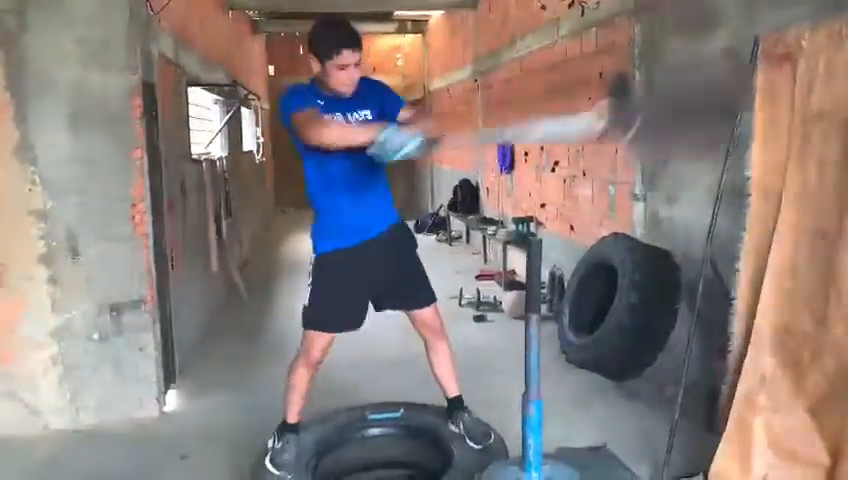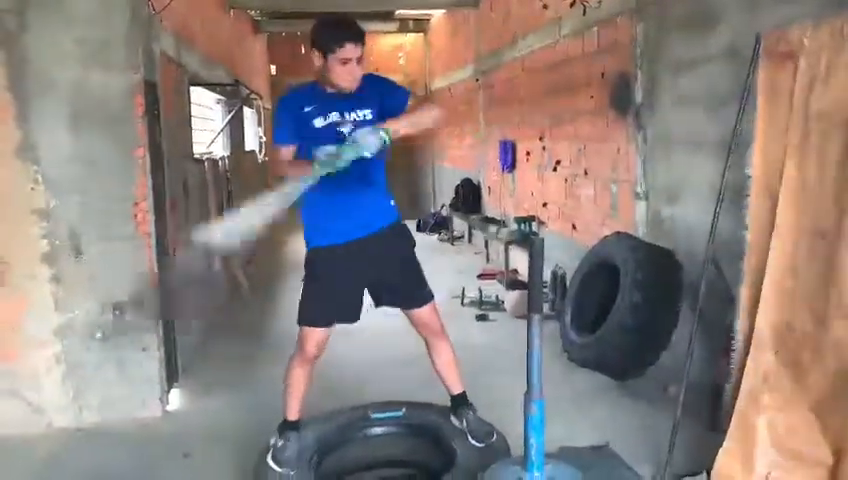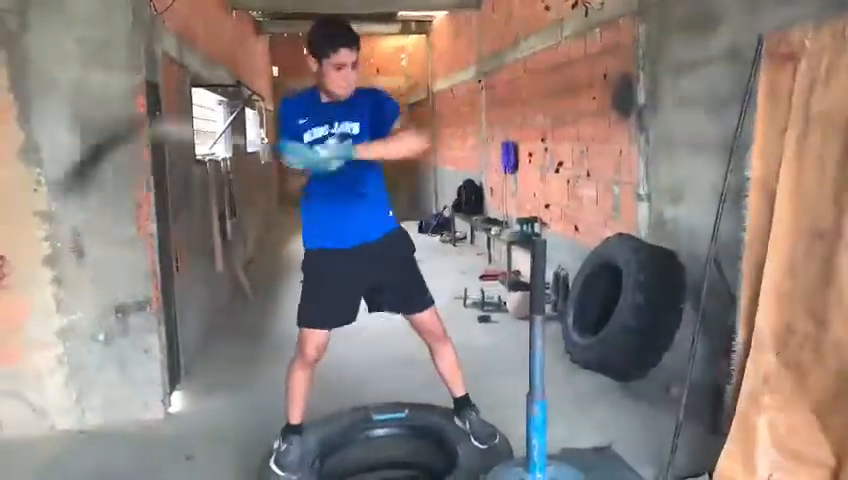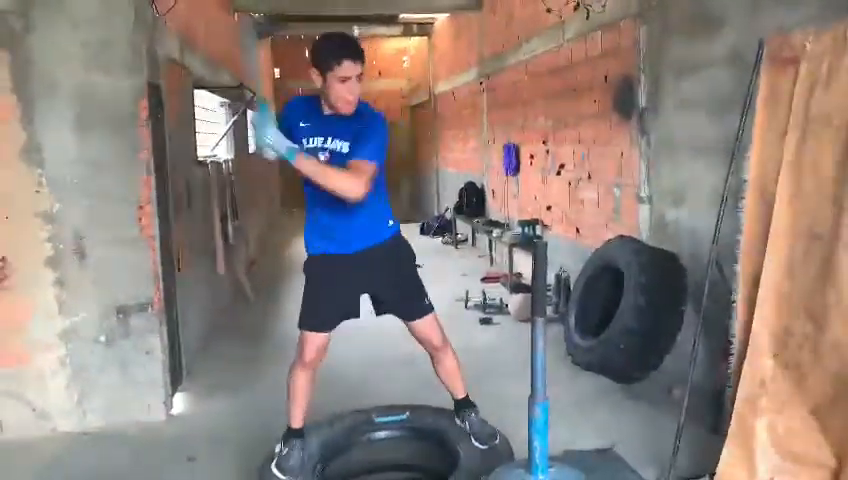
dt=0.1s
person 1, frame 1
left shoulder: (371, 92)
right shoulder: (297, 99)
left elbow: (413, 123)
right elbow: (318, 133)
left wrist: (403, 132)
right wrist: (379, 133)
left hip: (387, 235)
right hip: (337, 247)
left knee: (432, 325)
right knee: (313, 350)
left ankle: (458, 410)
right ankle: (287, 433)
person 1, frame 2
left shoulder: (375, 88)
right shoulder: (293, 105)
left elbow: (431, 114)
right elbow: (285, 169)
left wrist: (382, 133)
right wrist: (320, 163)
left hip: (384, 233)
right hip: (330, 245)
left knee: (431, 325)
right knee: (310, 347)
left ankle: (461, 407)
right ankle: (289, 431)
person 1, frame 3
left shoulder: (374, 102)
right shoulder: (293, 110)
left elbow: (418, 141)
left wrist: (352, 150)
right wrist: (296, 164)
left hip: (383, 240)
right hip: (327, 250)
left knee: (433, 331)
right knee: (309, 351)
left ankle: (464, 409)
right ankle: (292, 435)
person 1, frame 4
left shoulder: (371, 124)
right shoulder: (297, 111)
left elbow: (354, 188)
right elbow: (282, 152)
left wrist: (294, 155)
right wrist: (272, 141)
left hip: (383, 247)
right hip: (328, 255)
left knee: (433, 338)
right knee: (308, 354)
left ankle: (466, 410)
right ankle: (293, 438)
